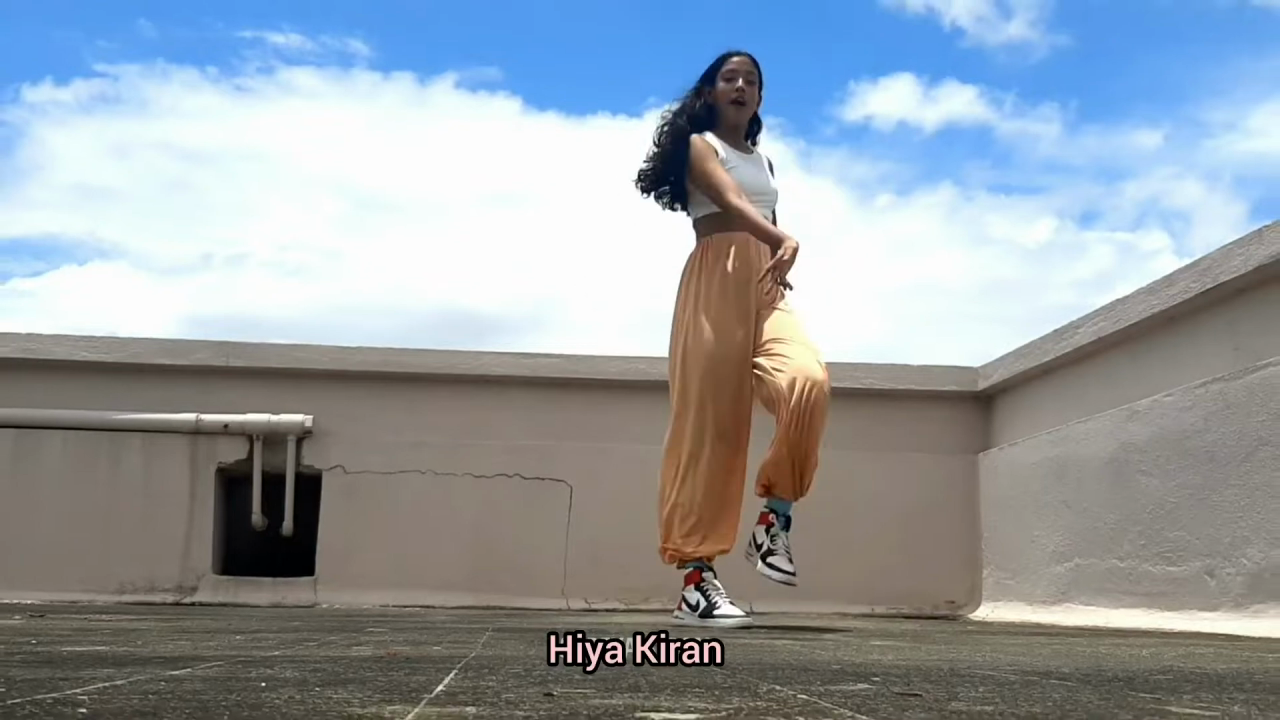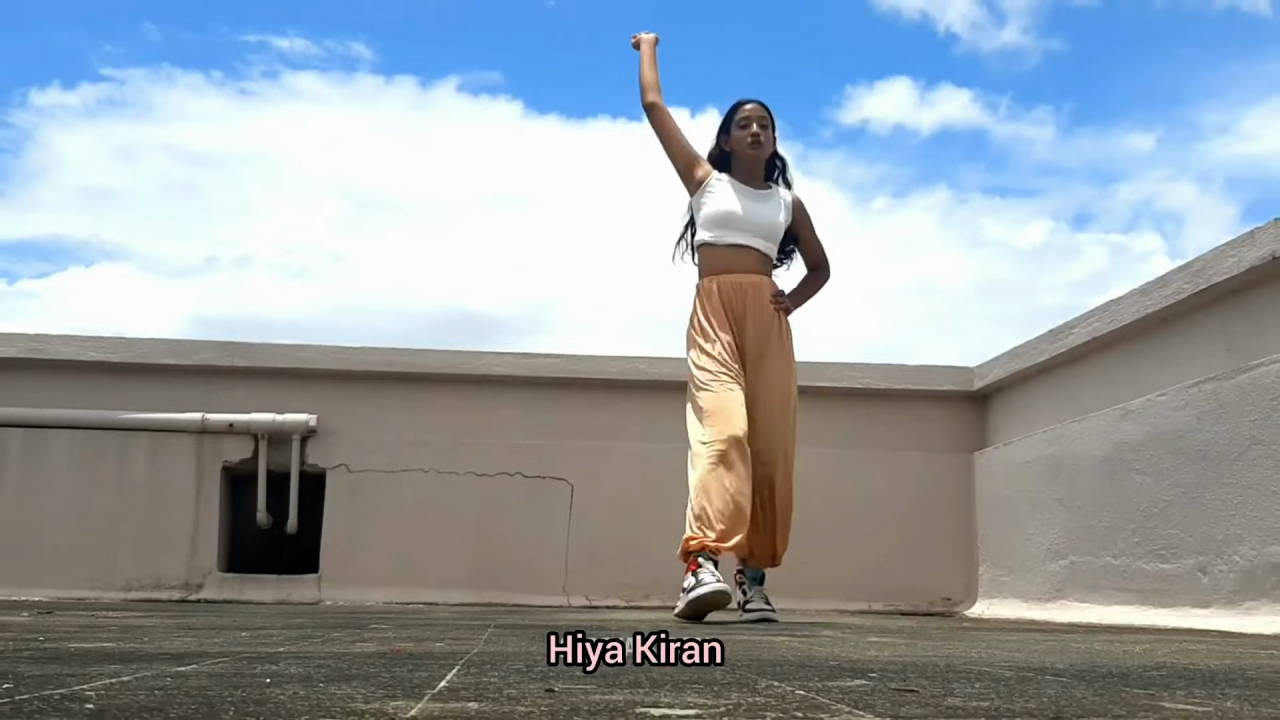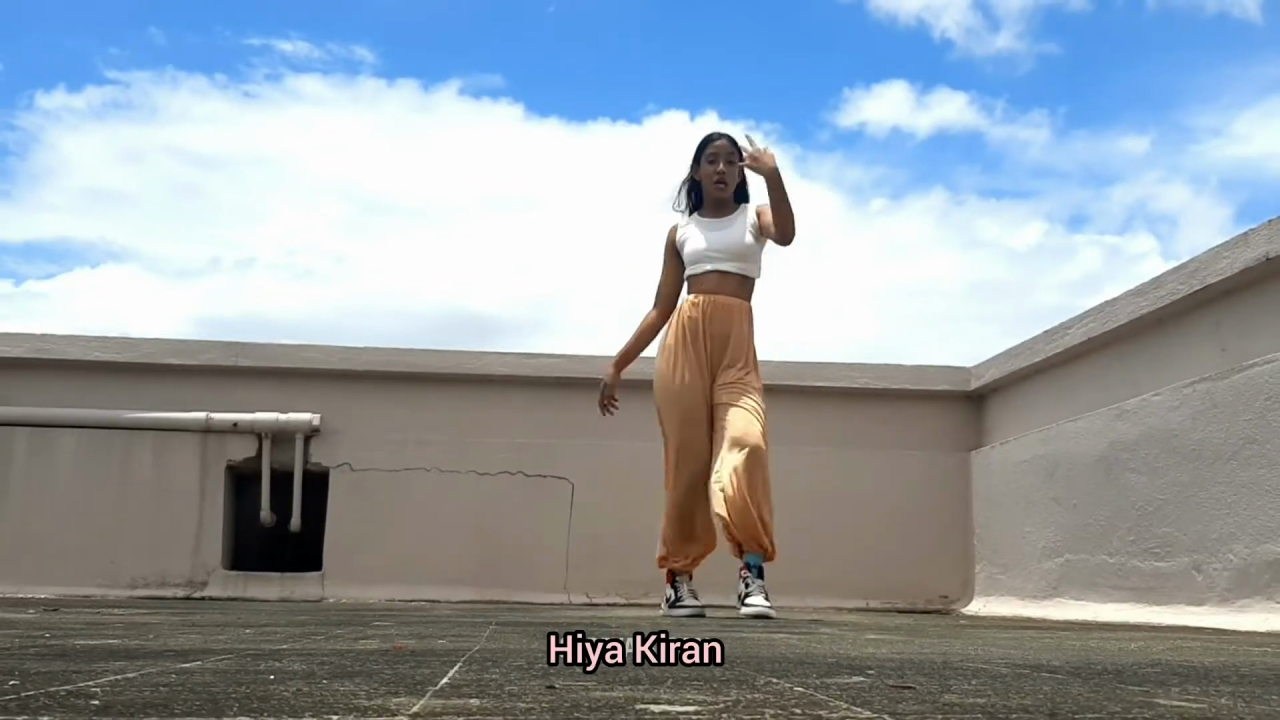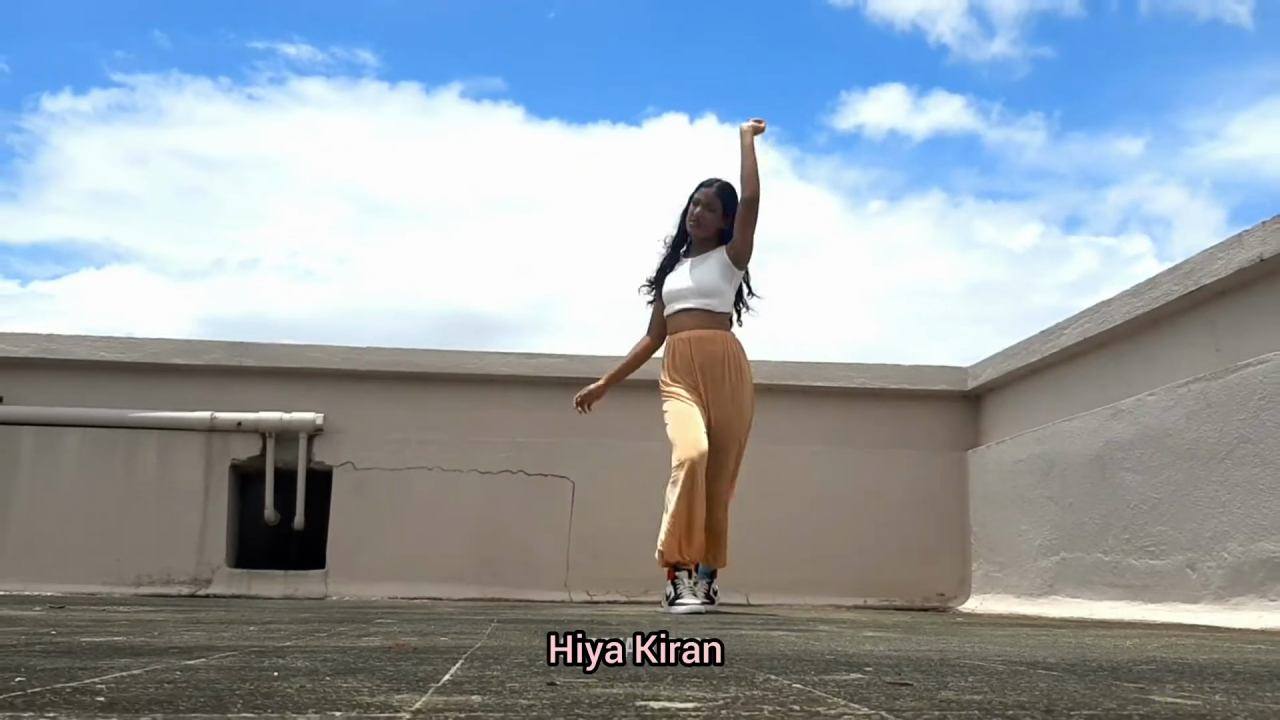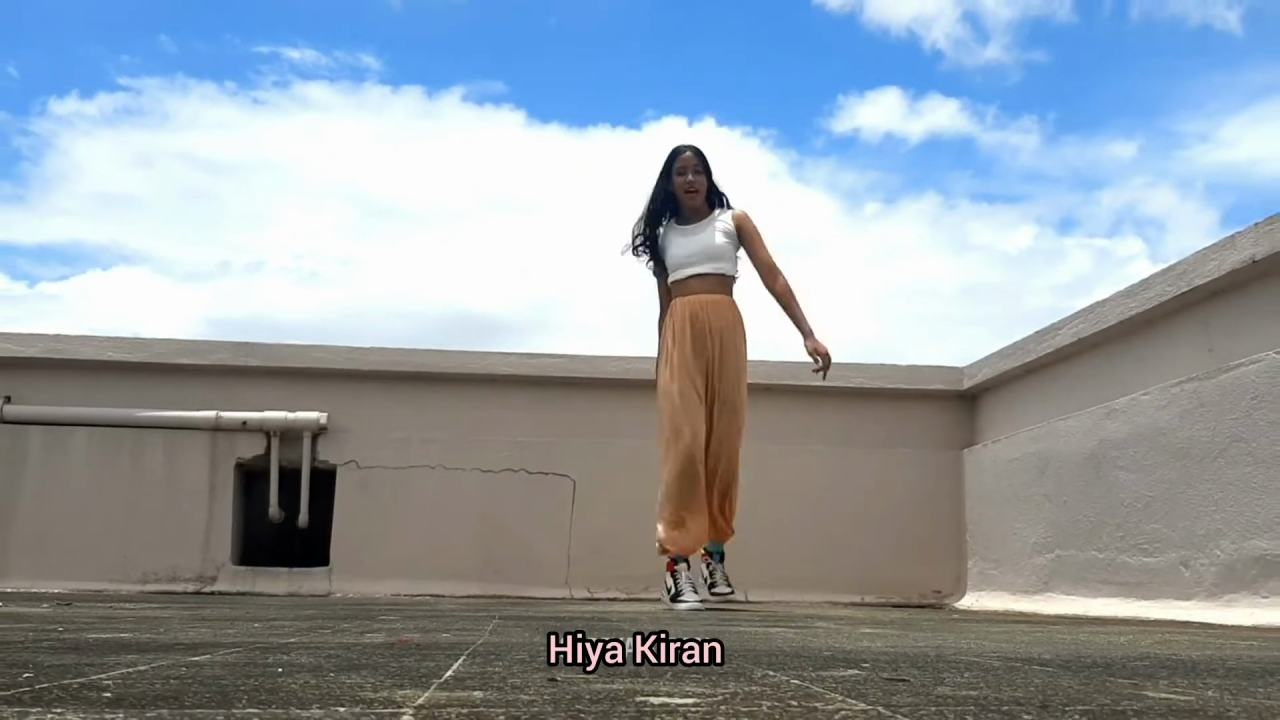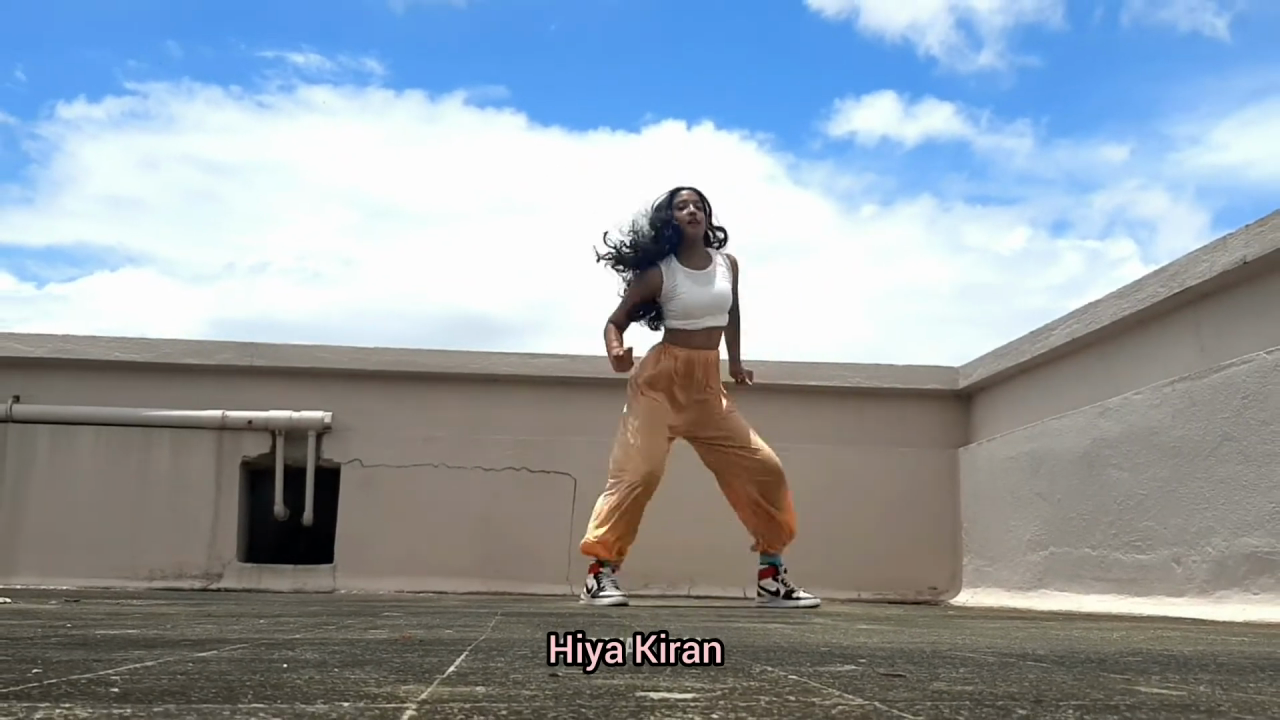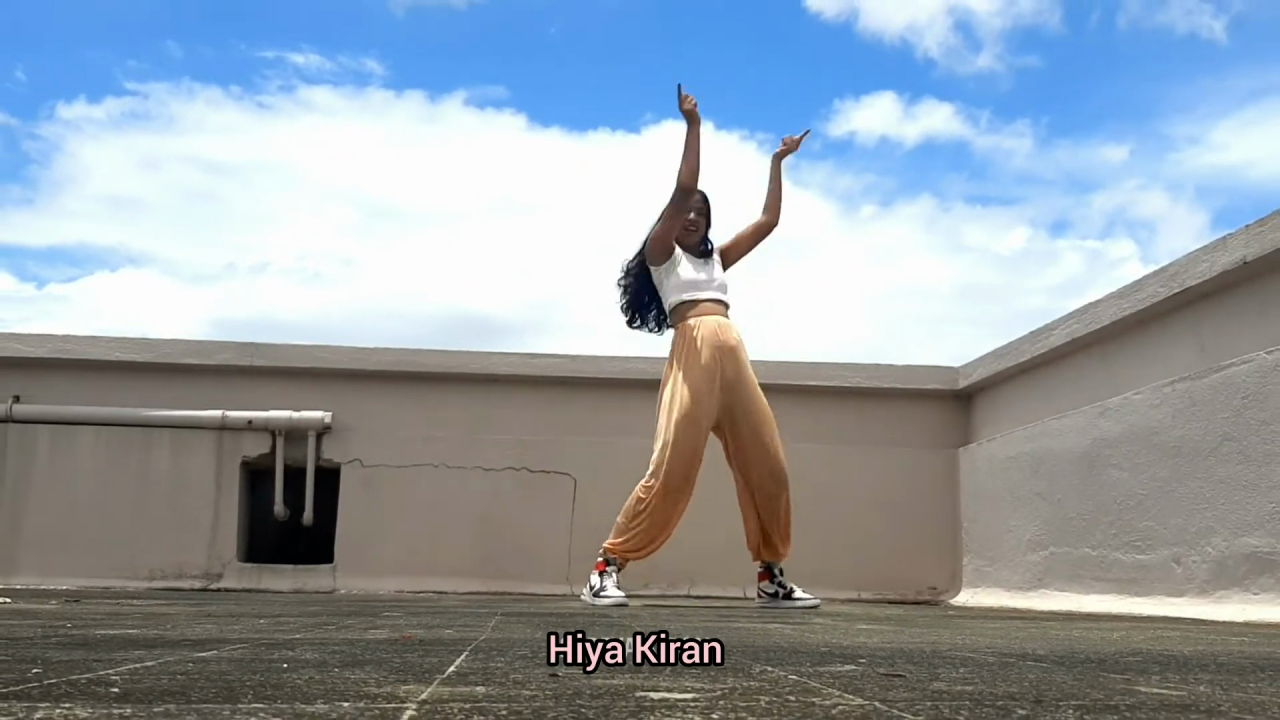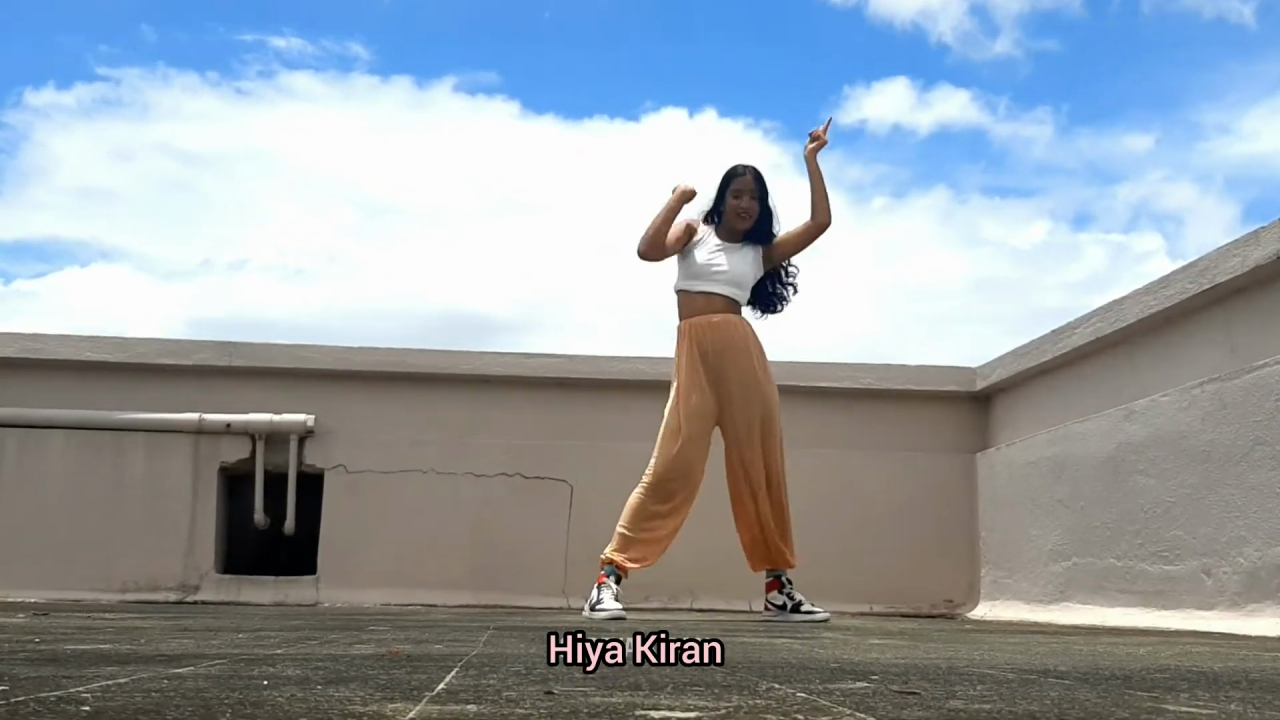
dt=0.5s
person 1, frame 1
left shoulder: (762, 162)
right shoulder: (699, 144)
right elbow: (731, 198)
left wrist: (779, 251)
right wrist: (780, 240)
left hip: (765, 285)
right hip: (713, 281)
left knee: (807, 381)
right knee: (707, 420)
left ankle: (775, 520)
right ankle: (694, 574)
person 1, frame 2
left shoulder: (788, 202)
right shoulder: (704, 179)
left elbow: (820, 269)
right elbow: (655, 106)
left wrist: (791, 299)
right wrist: (648, 49)
left hip: (768, 329)
right hip: (712, 319)
left knee: (771, 448)
right knee: (725, 431)
left ankle: (752, 576)
right ankle: (701, 567)
person 1, frame 3
left shoulder: (755, 214)
right shoulder: (681, 230)
left elbow: (785, 235)
right elbow: (661, 309)
left wrist: (773, 176)
right wrist: (615, 365)
left hip: (734, 341)
right hip: (684, 339)
left knee: (745, 443)
right knee: (687, 457)
left ankle: (753, 577)
right ankle: (679, 576)
person 1, frame 4
left shoulder: (732, 256)
right shoulder: (672, 269)
left elbow: (751, 201)
right elbow: (652, 338)
left wrist: (746, 141)
right wrist: (603, 384)
left hip: (725, 366)
right hip: (676, 373)
left knee: (718, 476)
right knee: (690, 455)
left ankle: (705, 575)
right ankle: (679, 573)
person 1, frame 5
left shoulder: (733, 221)
right shoulder: (660, 233)
left elbow: (773, 276)
left wrist: (808, 334)
right wrist: (661, 366)
left hip: (725, 330)
right hip: (682, 334)
left knee: (722, 449)
right knee: (684, 446)
left ankle: (712, 554)
right ankle: (676, 559)
person 1, frame 6
left shoulder: (728, 263)
right shoulder: (658, 270)
right elbow: (616, 321)
left wrist: (736, 363)
right wrist: (616, 349)
left hip: (707, 385)
right hip: (661, 381)
left knee: (765, 468)
right knee: (639, 471)
left ankle: (771, 575)
right ankle: (601, 569)
person 1, frame 7
left shoulder: (716, 258)
right shoulder: (660, 251)
left elbow: (769, 221)
right elbow: (683, 192)
left wrist: (777, 163)
right wrist: (694, 133)
left hip: (735, 360)
right hip: (691, 354)
left knee: (768, 469)
right knee: (673, 468)
left ankle: (771, 574)
right ankle: (608, 564)
person 1, frame 8
left shoulder: (763, 253)
right shoulder: (693, 231)
left elbow: (821, 223)
right elbow: (648, 250)
left wrist: (812, 160)
right wrist: (678, 196)
left hip: (744, 354)
right hip: (693, 353)
left knee: (761, 470)
right knee: (672, 466)
left ankle: (777, 585)
right ankle: (610, 575)
